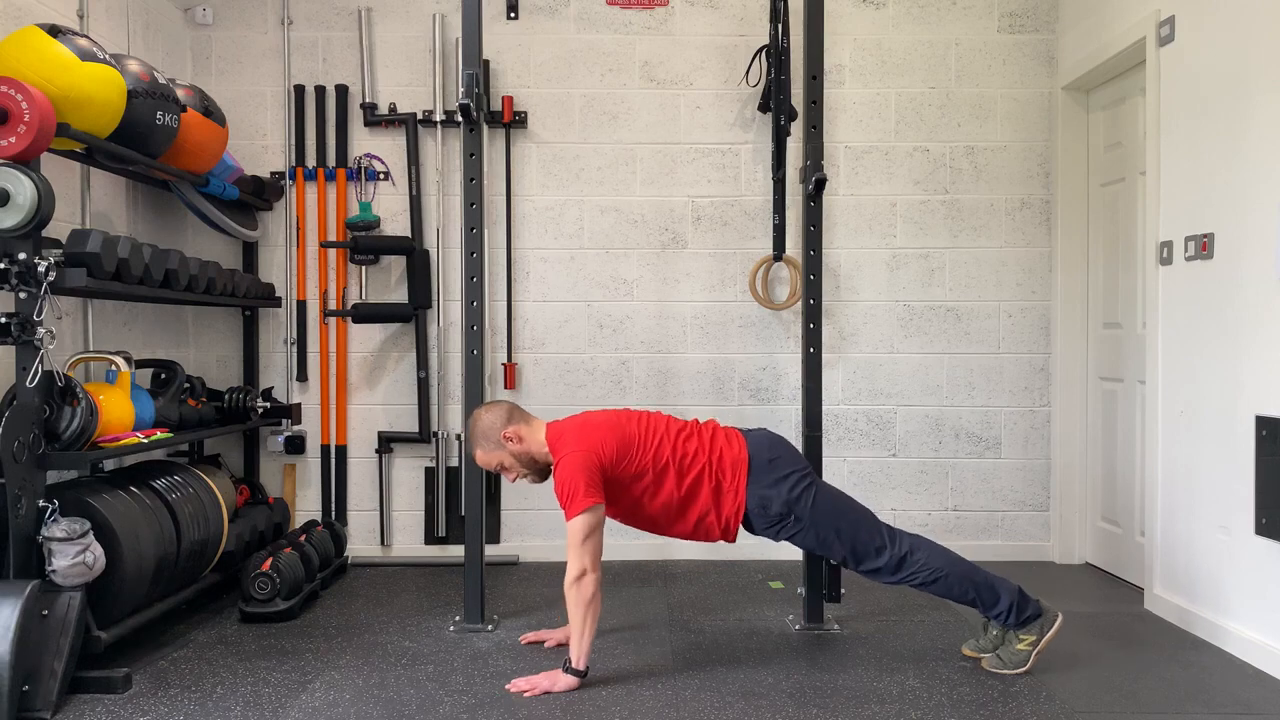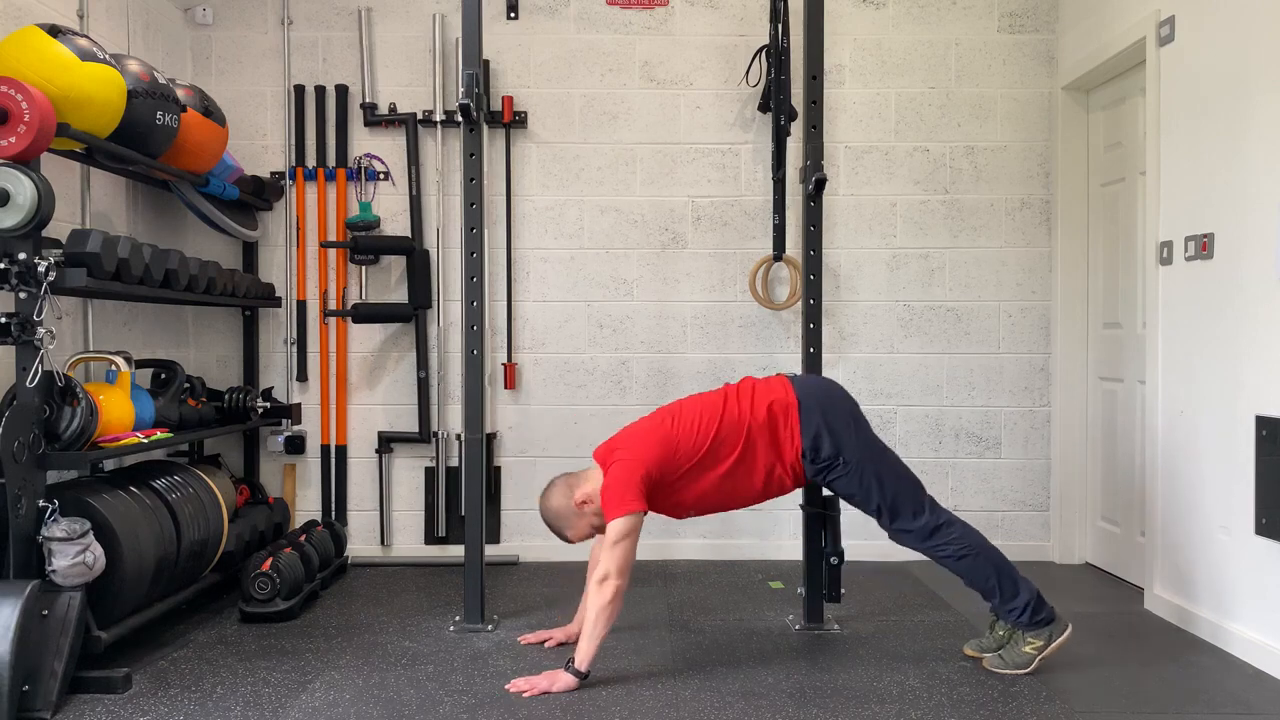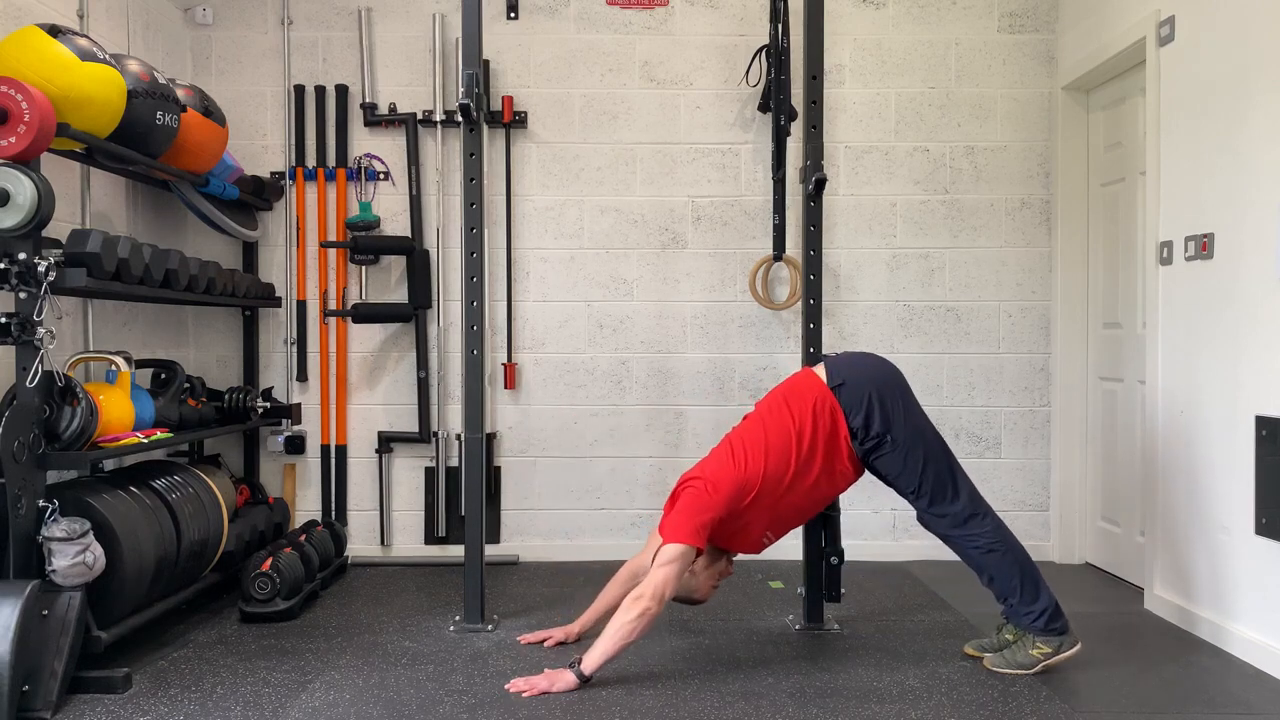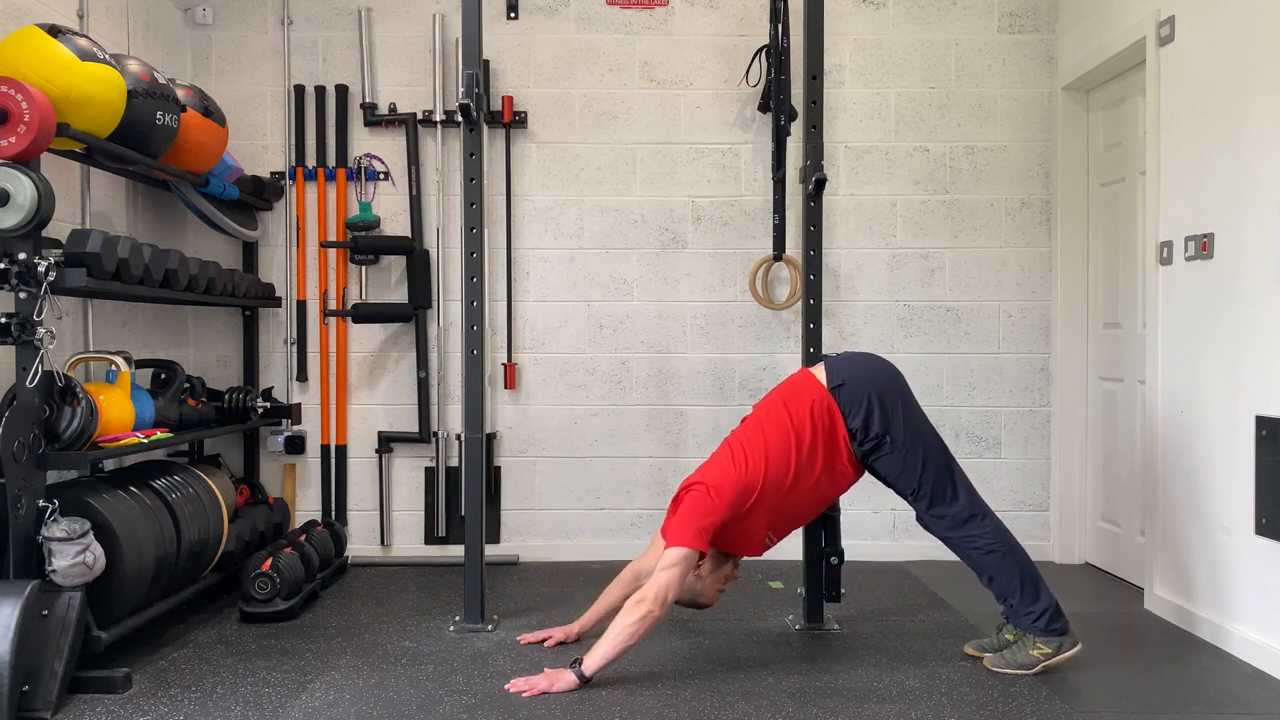
dt=1s
person 1, frame 1
left shoulder: (571, 458)
right shoulder: (578, 440)
left elbow: (583, 572)
right elbow: (587, 563)
left wrist: (573, 669)
right wrist: (574, 627)
left hip: (758, 488)
right hip: (748, 472)
left knee: (883, 555)
right knee: (878, 551)
left ankle: (1023, 615)
right ankle: (1004, 614)
person 1, frame 2
left shoulder: (625, 471)
right shoulder: (620, 462)
left elbow: (610, 577)
right elbow: (605, 562)
left wrist: (575, 671)
right wrist: (575, 627)
left hip: (807, 427)
right hip: (799, 418)
left knee: (919, 522)
right knee: (915, 523)
left ankle: (1036, 620)
right ankle: (1012, 616)
person 1, frame 3
left shoulder: (700, 506)
right shoulder: (695, 505)
left elbow: (647, 599)
right elbow: (638, 567)
left wrist: (578, 672)
right wrist: (576, 627)
left hip: (856, 399)
right hip: (847, 397)
left knee: (954, 512)
right knee: (947, 513)
left ankle: (1047, 629)
right ankle: (1023, 621)
person 1, frame 4
left shoulder: (702, 508)
right shoulder: (697, 507)
left elbow: (649, 602)
right elbow: (640, 569)
left wrist: (578, 673)
right wrist: (577, 628)
left hip: (858, 399)
right hip: (847, 398)
left knee: (954, 514)
right knee: (945, 515)
left ankle: (1047, 630)
right ankle: (1022, 622)
